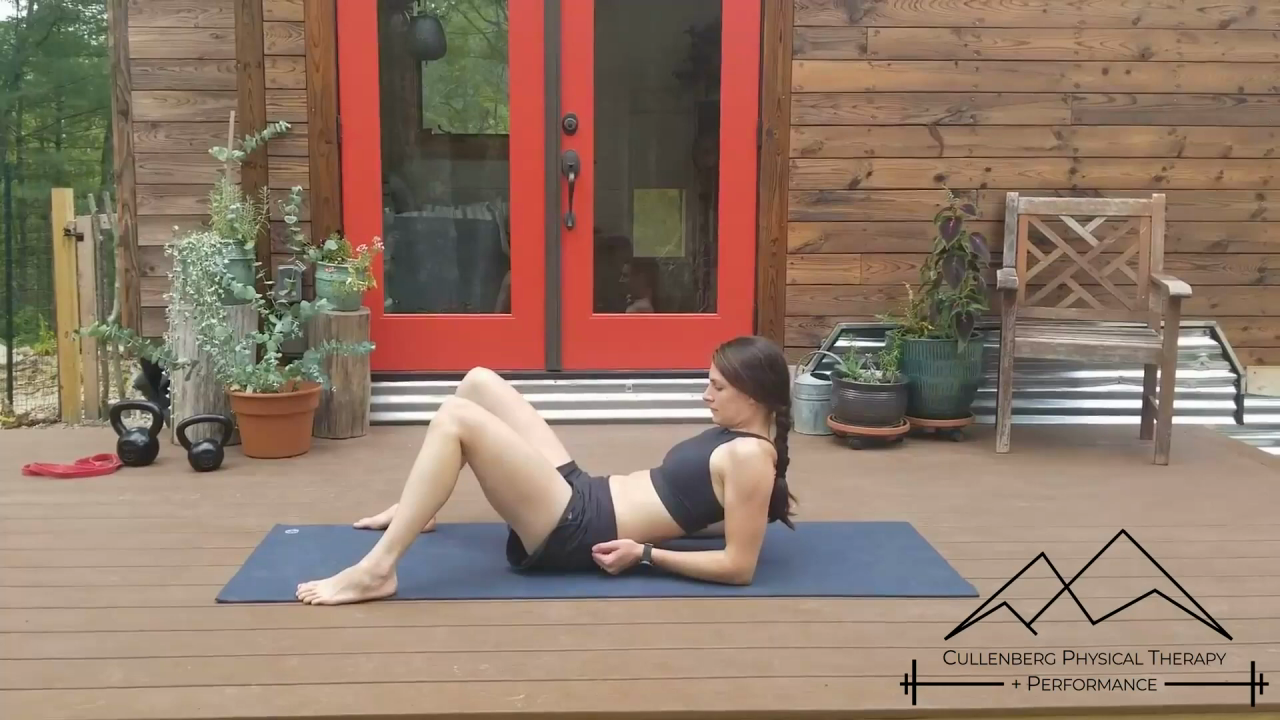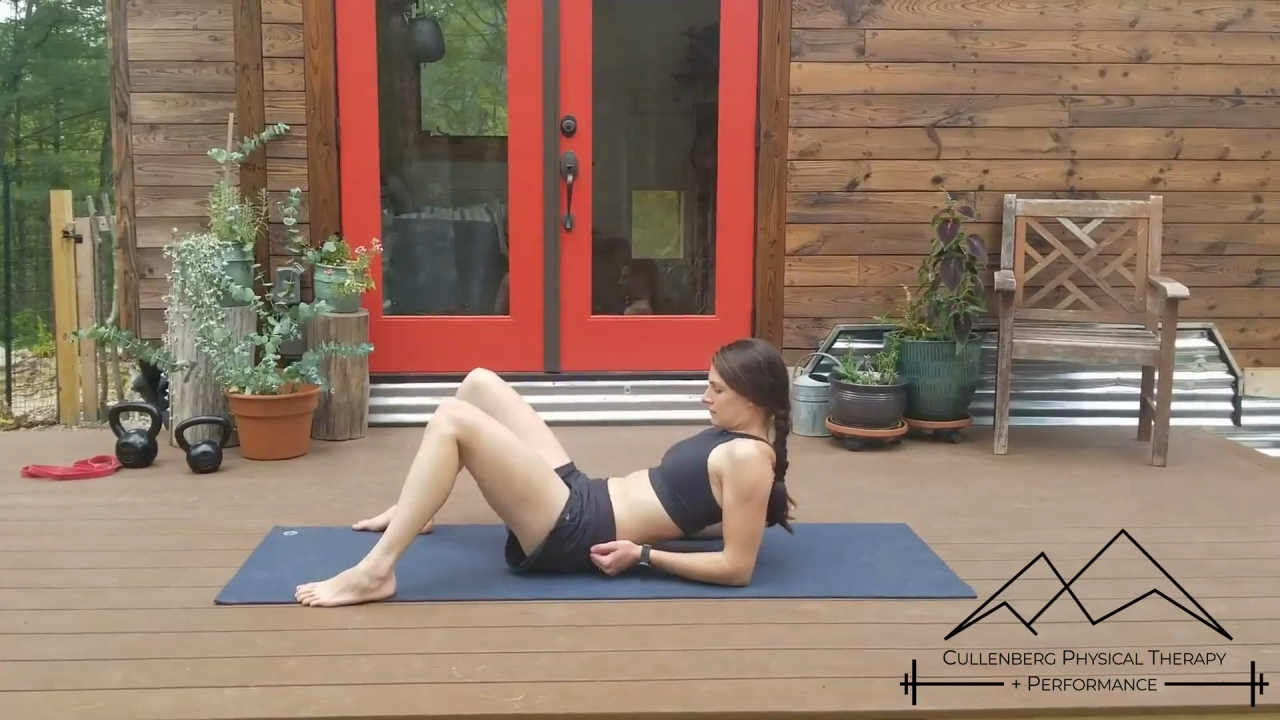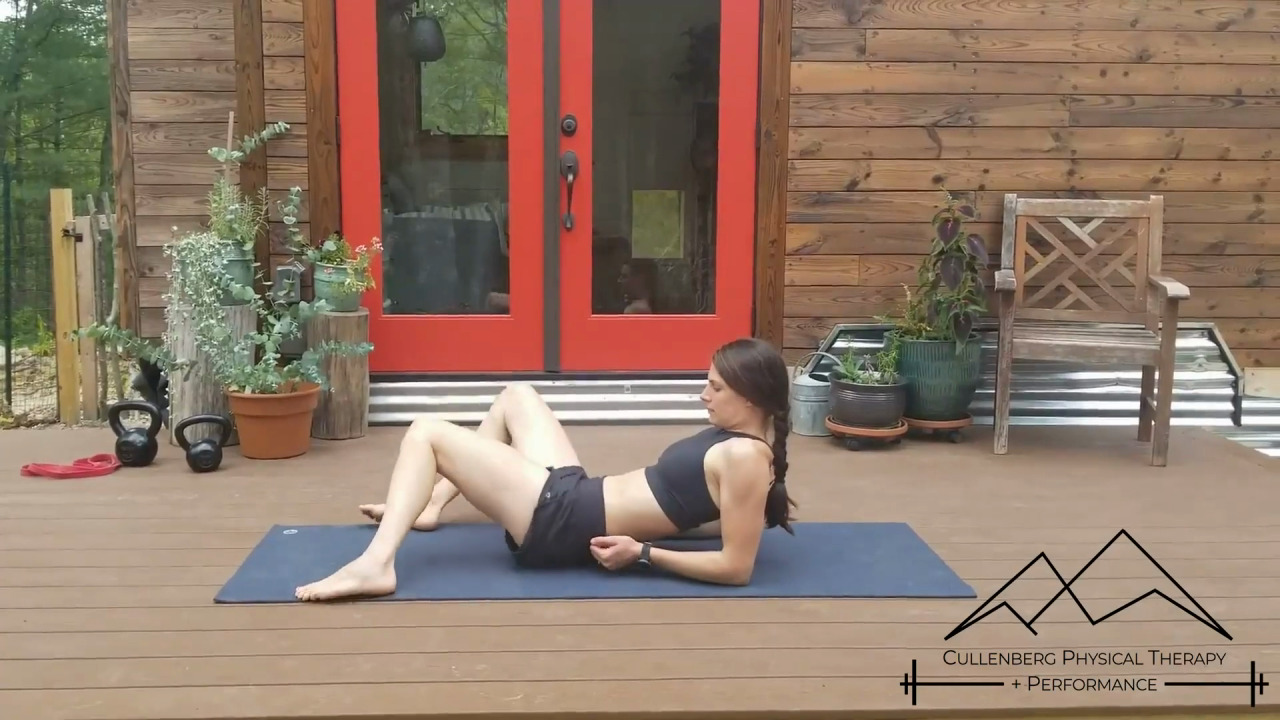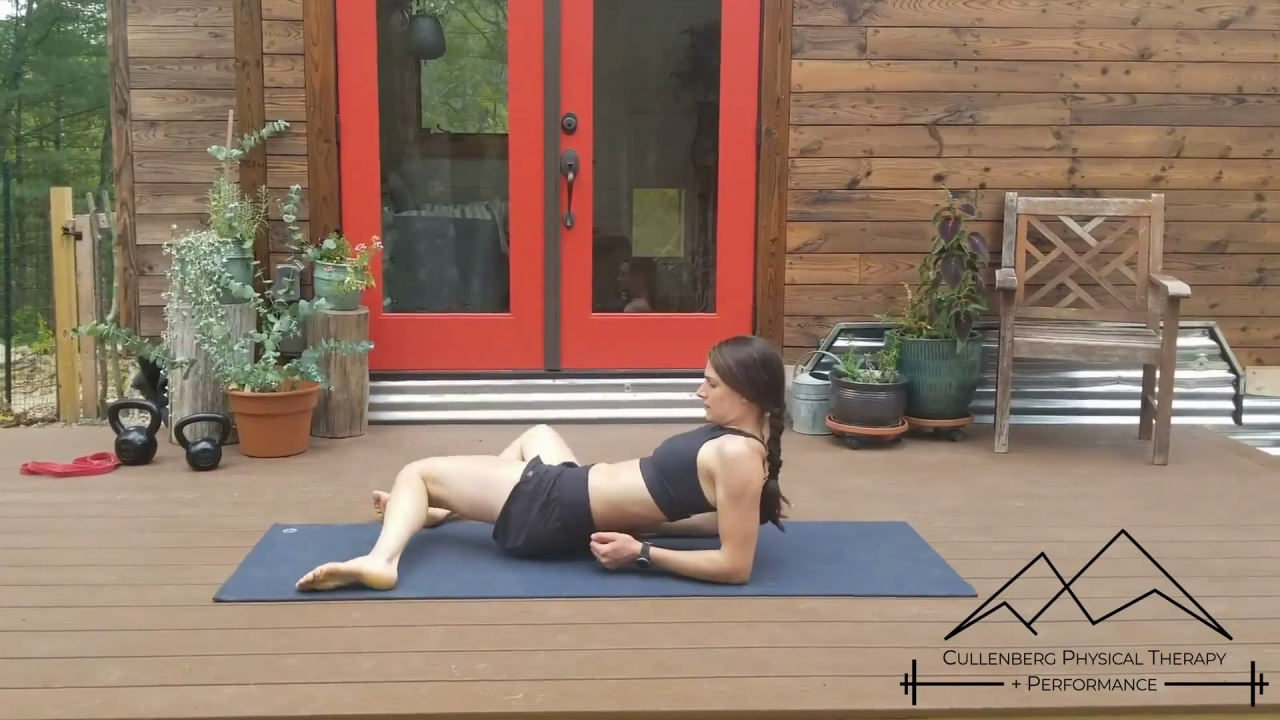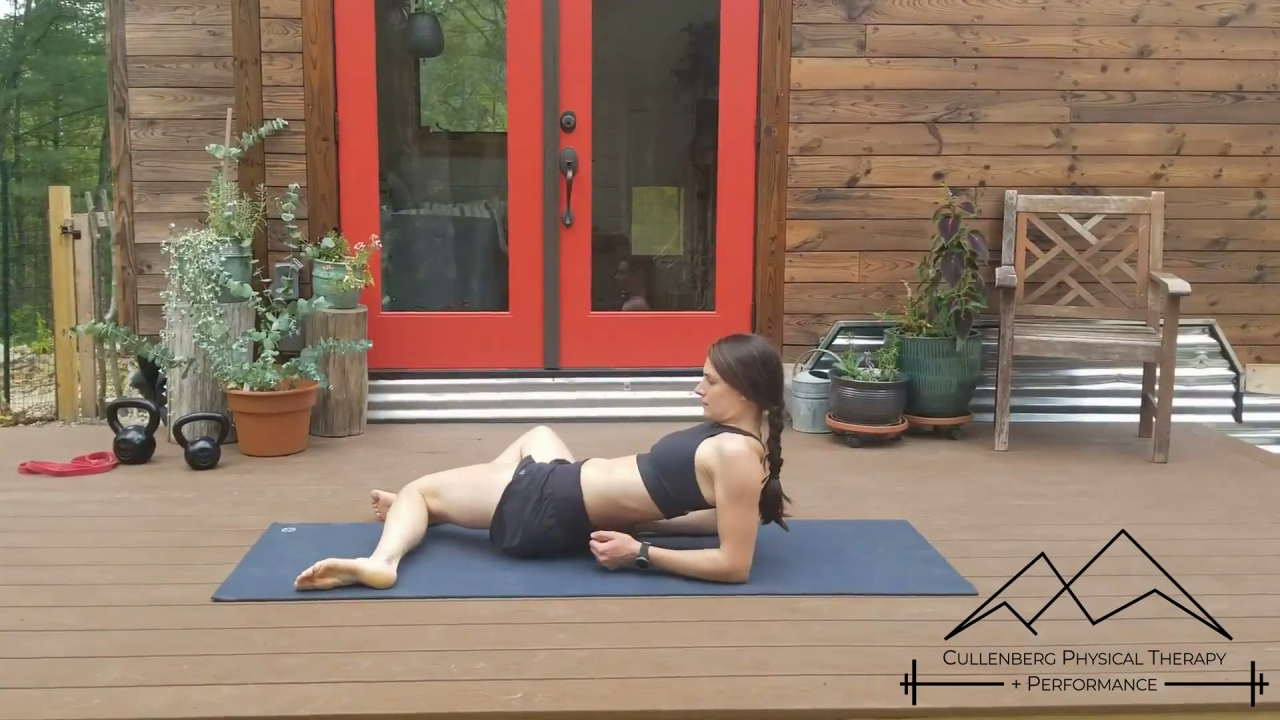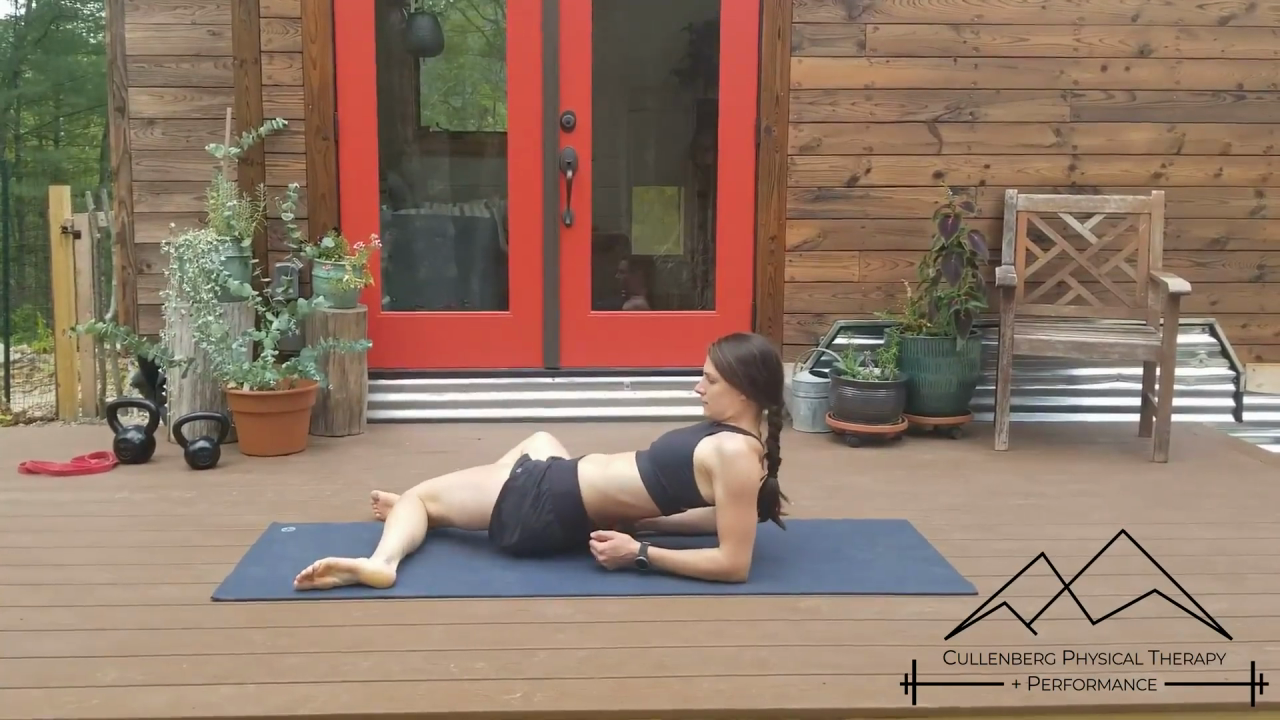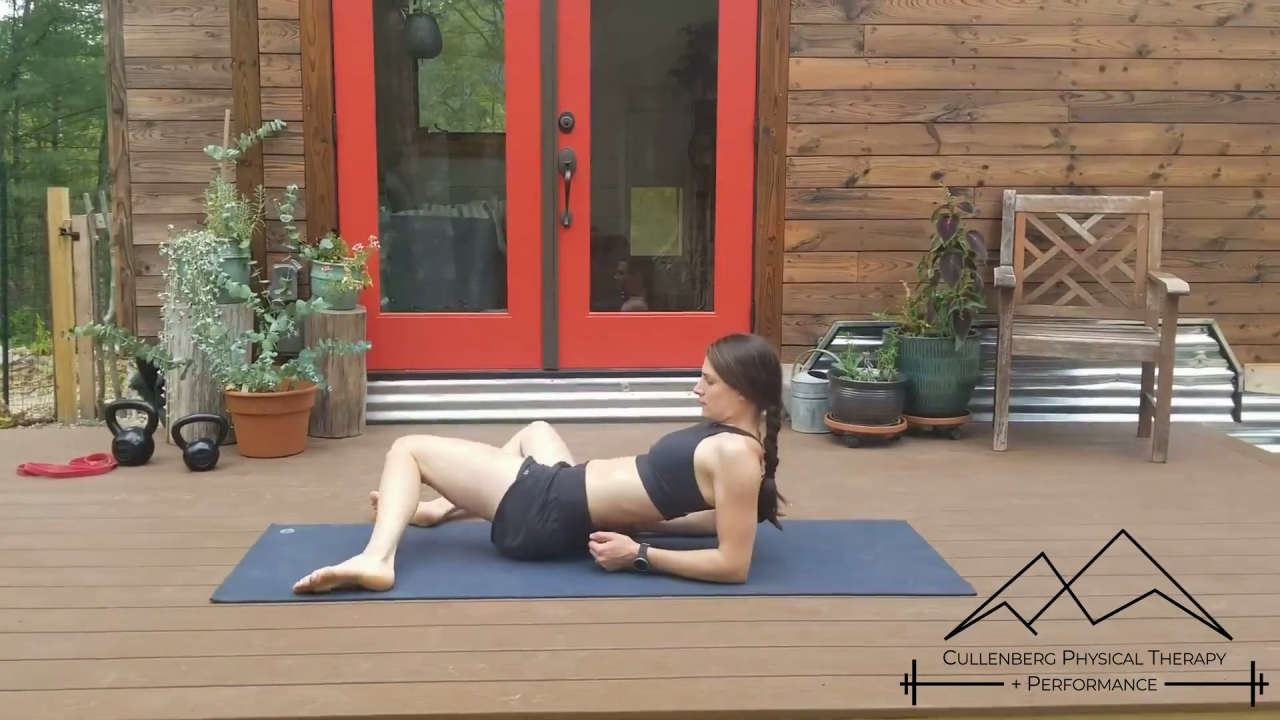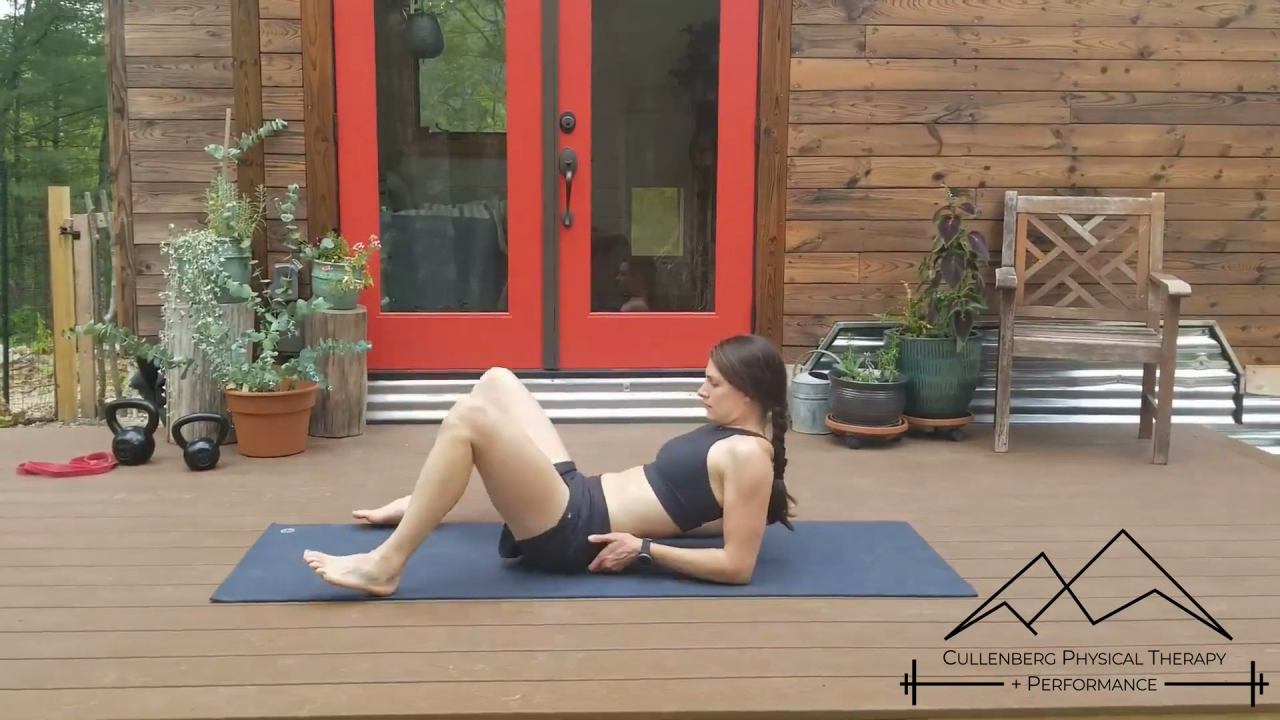
dt=0.5s
person 1, frame 1
left shoulder: (751, 458)
right shoulder: (732, 436)
left elbow: (739, 567)
right elbow: (706, 512)
left wrist: (646, 554)
left hip: (576, 532)
right hip: (580, 496)
left knee: (455, 419)
right knee: (478, 382)
left ankle: (376, 571)
right ankle: (416, 506)
person 1, frame 2
left shoulder: (748, 459)
right shoulder: (732, 438)
left elbow: (737, 567)
right elbow: (709, 515)
left wrist: (643, 555)
left hip: (575, 533)
right hip: (579, 497)
left knee: (452, 420)
right knee: (479, 384)
left ankle: (374, 573)
right ankle: (416, 509)
person 1, frame 3
left shoulder: (744, 459)
right shoulder: (735, 439)
left elbow: (736, 567)
right elbow: (712, 517)
left wrist: (642, 552)
left hip: (560, 521)
right hip: (576, 495)
left knee: (425, 433)
right knee: (517, 395)
left ankle: (375, 565)
right ankle: (429, 504)
person 1, frame 4
left shoulder: (738, 456)
right shoulder: (735, 439)
left elbow: (735, 566)
right elbow: (724, 520)
left wrist: (642, 552)
right wrist: (639, 521)
left hip: (552, 508)
left knee: (416, 473)
right knee: (535, 435)
right ankle: (445, 504)
person 1, frame 5
left shoulder: (736, 455)
right shoulder: (731, 439)
left elbow: (734, 565)
right elbow: (721, 517)
left wrist: (641, 553)
right wrist: (640, 518)
left knee: (418, 489)
right knee: (538, 435)
right ankle: (437, 510)
person 1, frame 6
left shoulder: (735, 453)
right shoulder: (727, 436)
left elbow: (734, 564)
right elbow: (722, 518)
left wrist: (640, 553)
right wrist: (634, 518)
left knee: (420, 494)
right knee: (538, 442)
right ankle: (416, 522)
person 1, frame 7
left shoulder: (736, 454)
right shoulder: (727, 436)
left elbow: (734, 565)
right elbow: (715, 516)
left wrist: (640, 554)
right wrist: (636, 518)
left hip: (545, 510)
right hip: (565, 492)
left knee: (408, 447)
right knee: (534, 431)
right ankle: (444, 503)
person 1, frame 8
left shoulder: (747, 455)
right shoulder: (726, 434)
left elbow: (737, 566)
right elbow: (707, 513)
left wrist: (643, 549)
left hip: (570, 530)
right hip: (574, 494)
left knee: (468, 417)
right knee: (497, 380)
left ankle: (384, 566)
right ankle: (421, 505)
